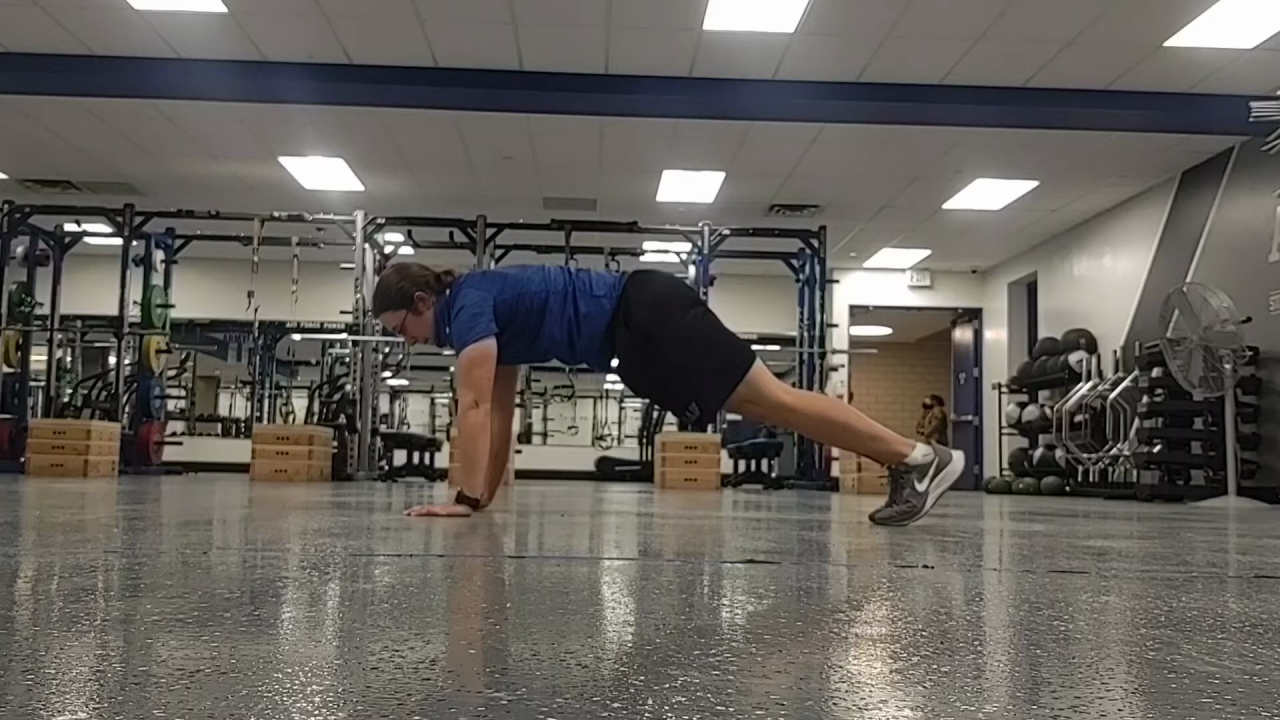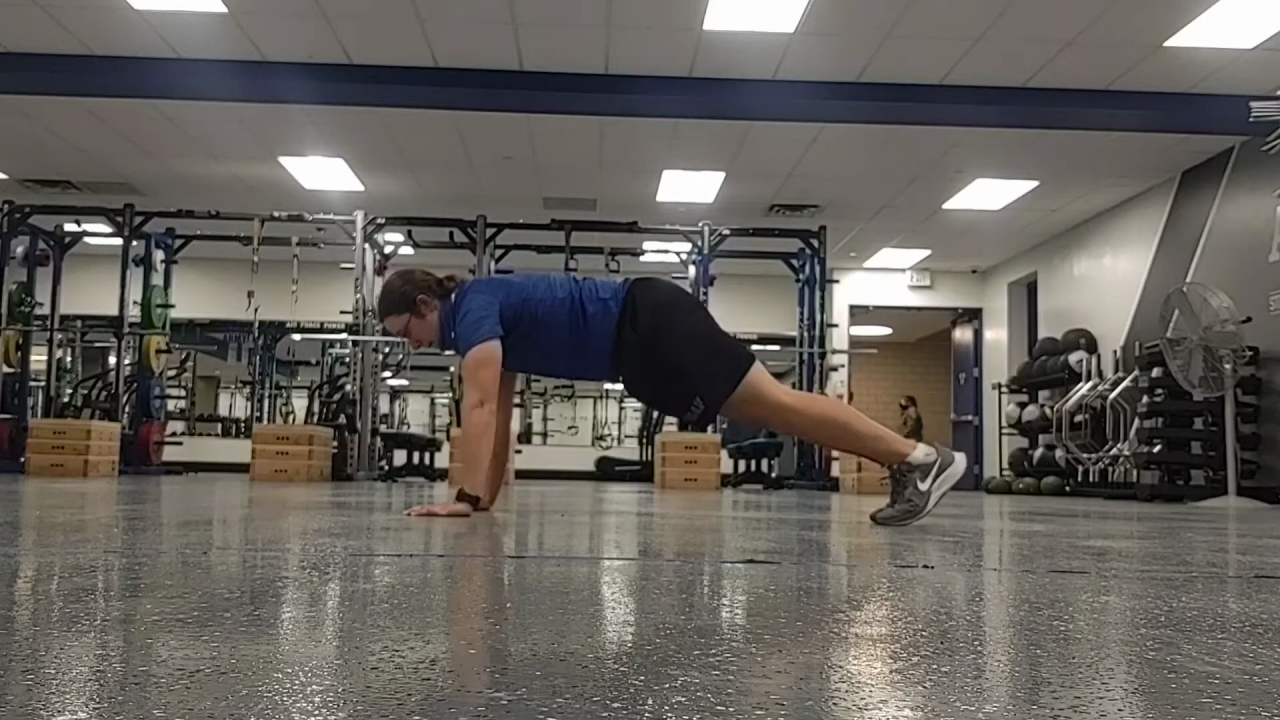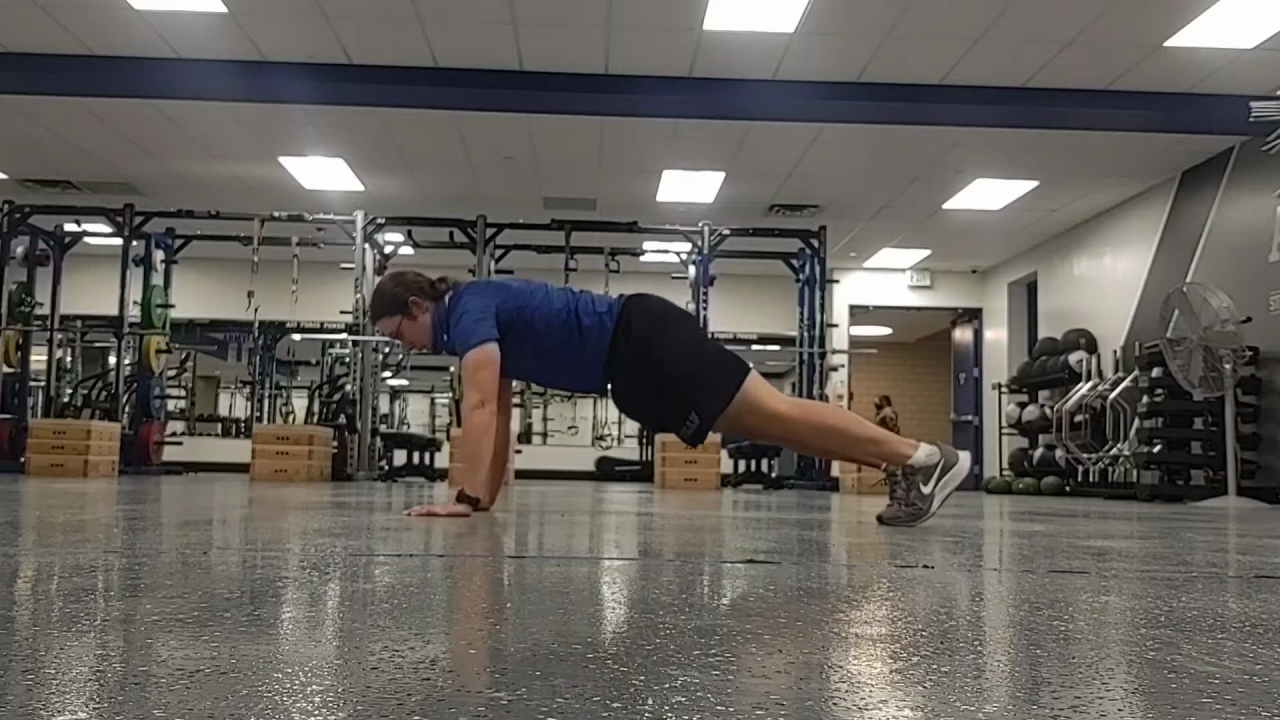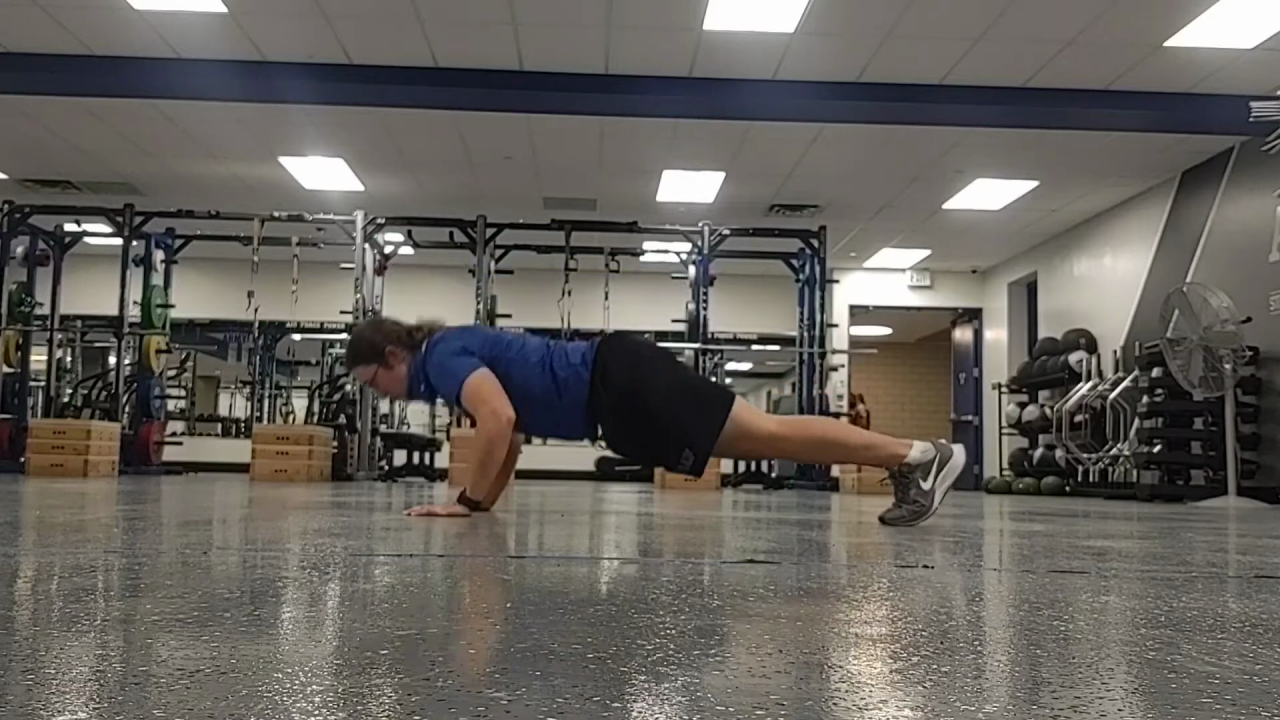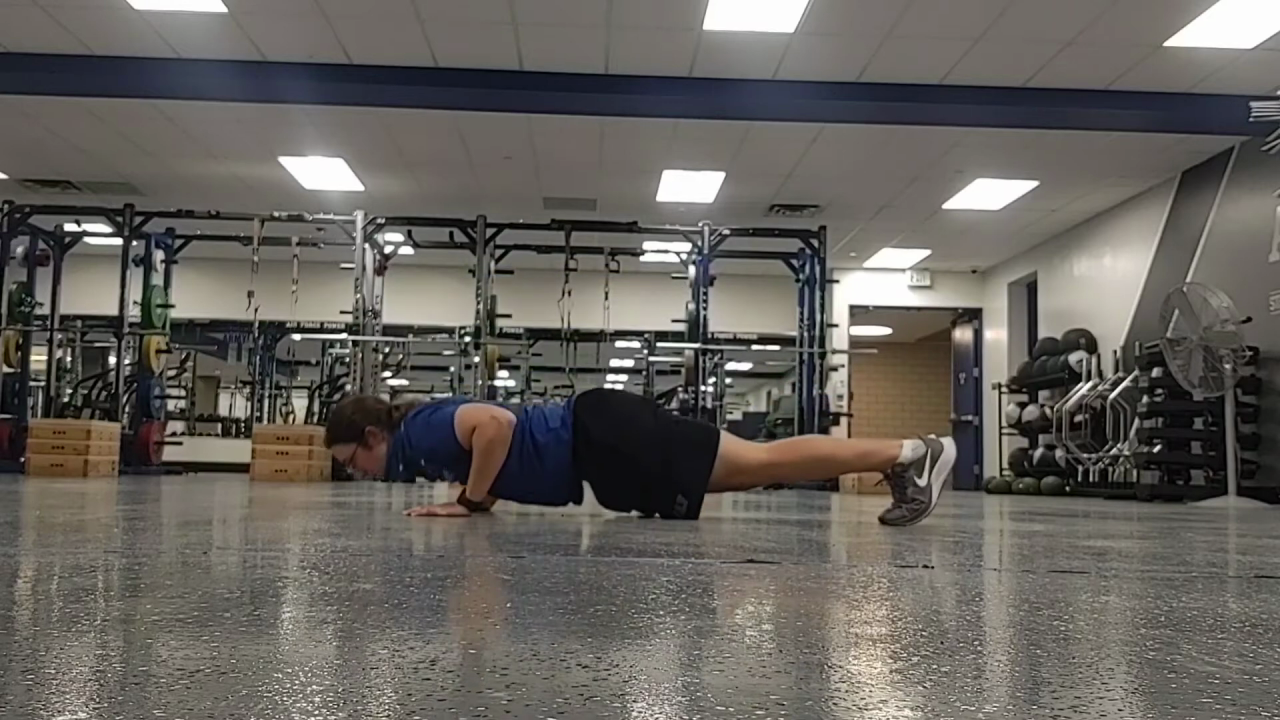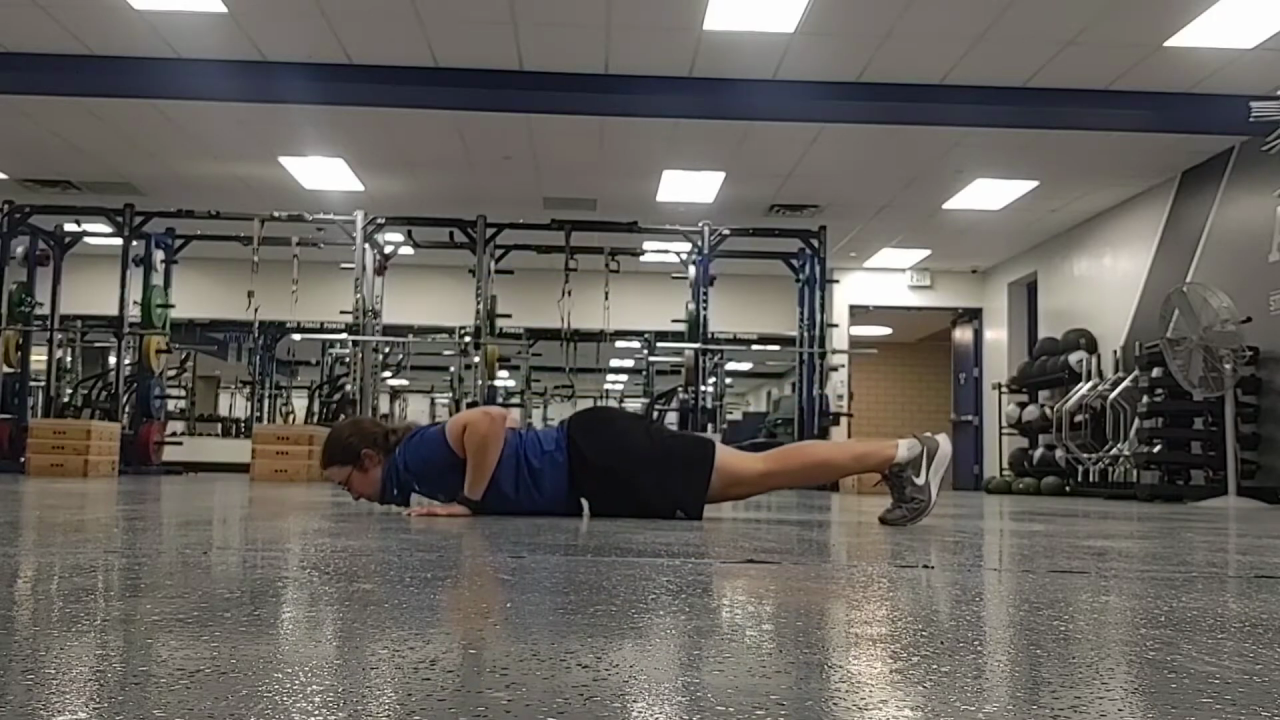
dt=0.3s
person 1, frame 1
left shoulder: (468, 302)
right shoulder: (485, 310)
left elbow: (474, 404)
right elbow: (501, 407)
left wrist: (466, 498)
right wrist: (487, 495)
left hip: (647, 317)
right hip: (641, 327)
left knee: (774, 400)
right knee: (765, 404)
left ankle: (920, 458)
right ankle: (911, 461)
person 1, frame 2
left shoulder: (473, 307)
right shoulder: (486, 315)
left elbow: (477, 405)
right elbow: (499, 412)
left wrist: (465, 497)
right wrist: (487, 497)
left hip: (649, 323)
right hip: (641, 339)
left knee: (775, 404)
right knee: (768, 412)
left ankle: (921, 458)
right ankle: (913, 460)
person 1, frame 3
left shoulder: (467, 310)
right shoulder: (476, 314)
left elbow: (481, 407)
right elbow: (498, 411)
left wrist: (468, 498)
right wrist: (488, 496)
left hip: (641, 339)
right hip: (632, 355)
left knee: (772, 412)
right knee: (763, 425)
left ankle: (924, 457)
right ankle: (913, 461)
person 1, frame 4
left shoulder: (444, 354)
right shoulder: (453, 353)
left elbow: (500, 421)
right elbow: (508, 432)
left wrist: (469, 500)
right wrist: (484, 499)
left hip: (622, 383)
right hip: (615, 389)
left knee: (764, 433)
right knee: (757, 440)
left ankle: (919, 455)
right ankle: (909, 457)
person 1, frame 5
left shoulder: (420, 435)
right shoulder: (428, 432)
left elbow: (496, 423)
left wrist: (469, 501)
right wrist: (478, 497)
left hip: (601, 435)
right hip: (594, 440)
left knee: (756, 461)
right knee: (751, 463)
left ankle: (911, 454)
right ankle: (907, 454)
person 1, frame 6
left shoulder: (415, 456)
right shoulder: (420, 457)
left elbow: (488, 419)
left wrist: (469, 501)
right wrist: (473, 500)
left hip: (596, 457)
right hip: (589, 456)
left knee: (757, 471)
right knee: (752, 471)
left ankle: (908, 453)
right ankle: (902, 455)
